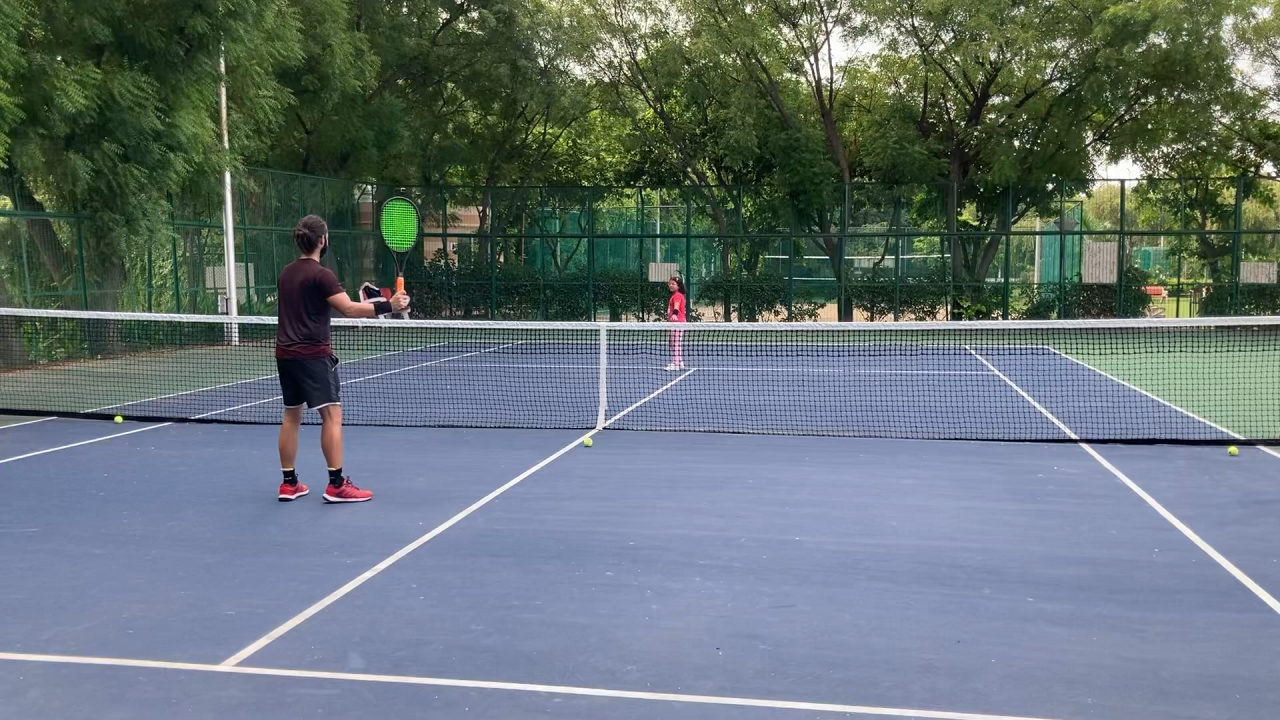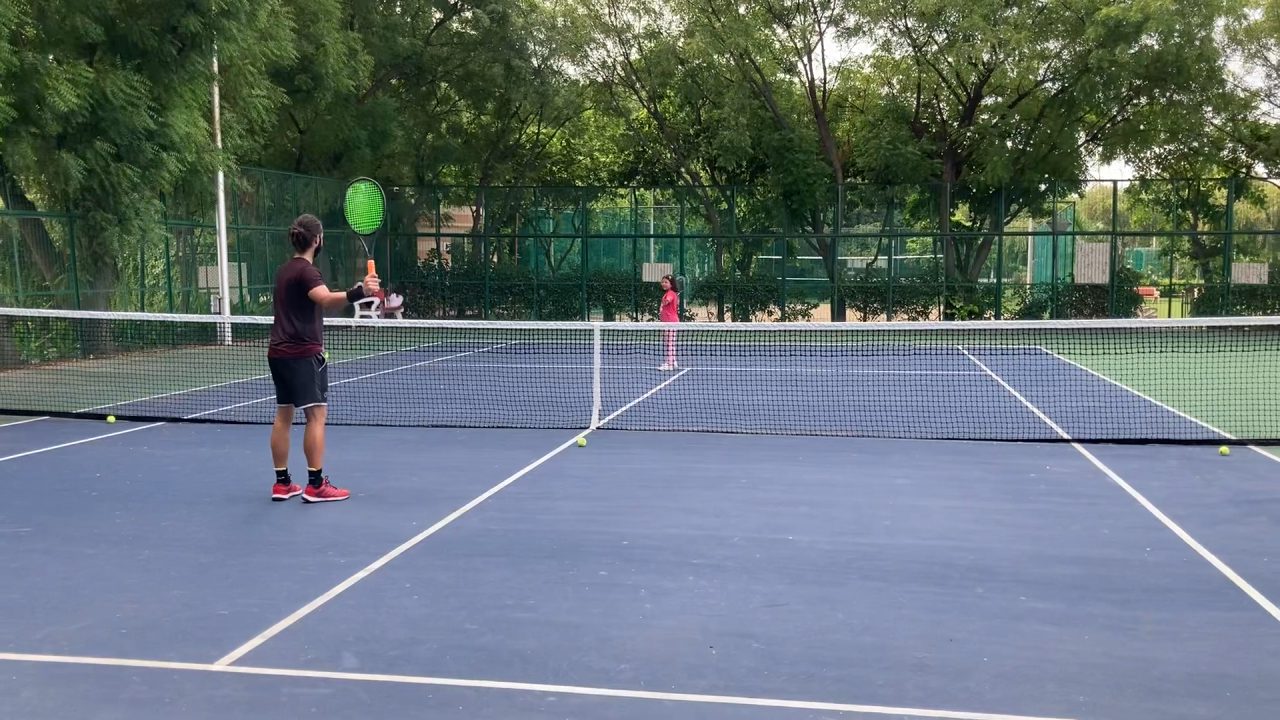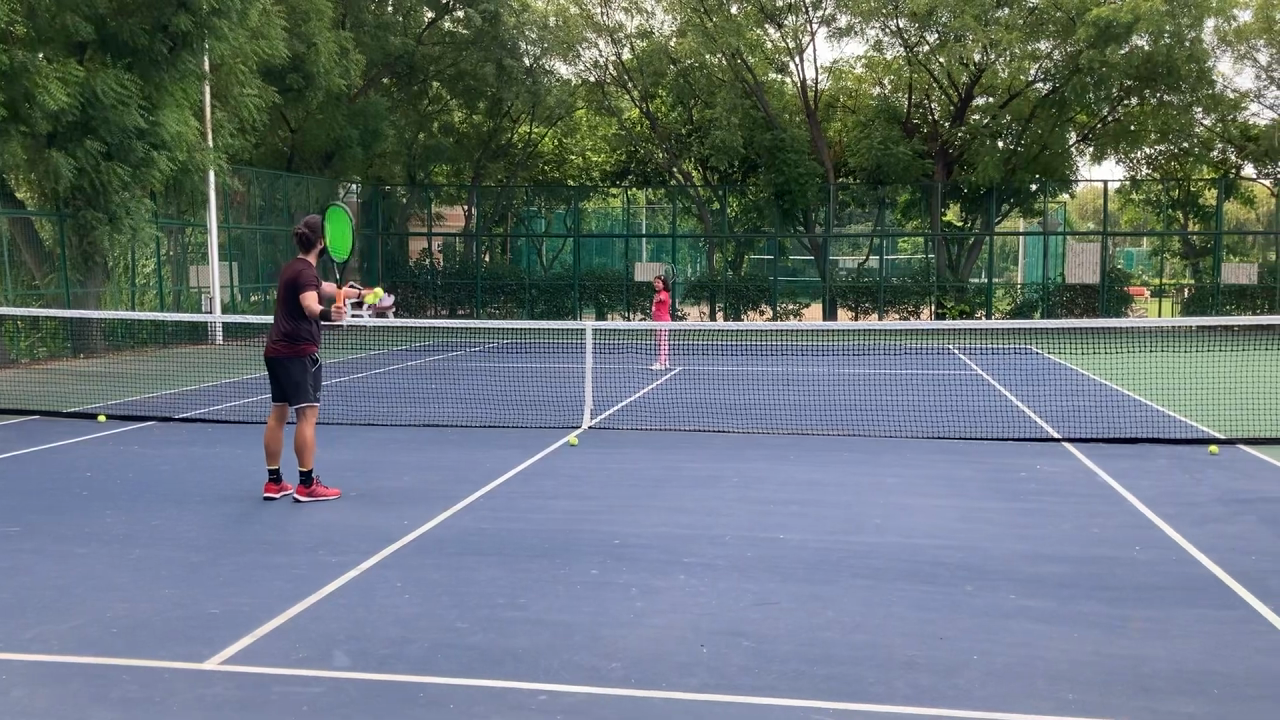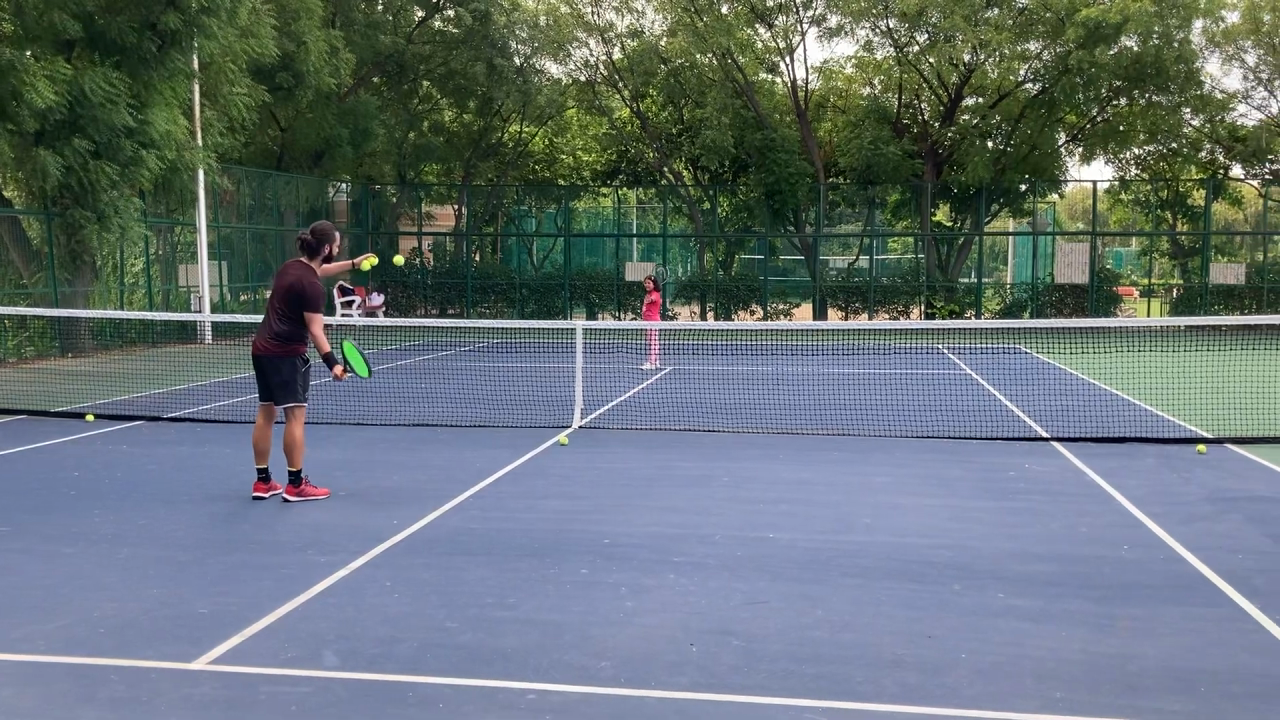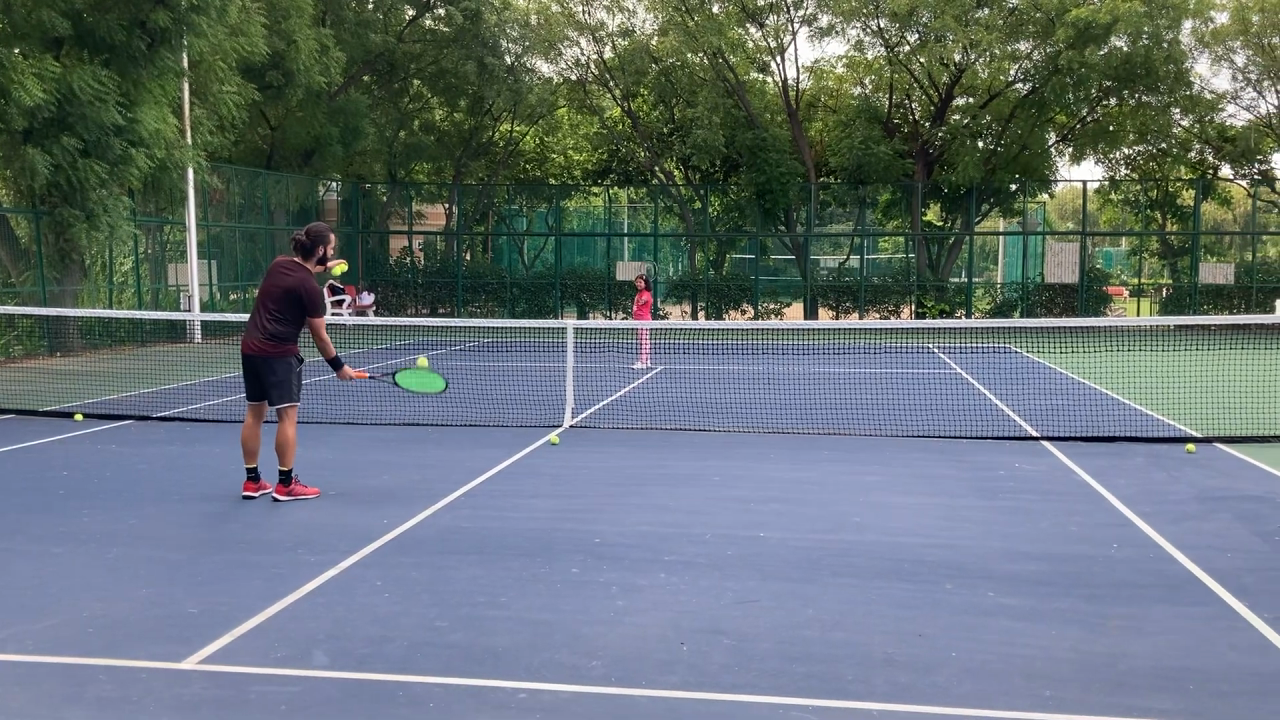
dt=0.3s
person 1, frame 1
left shoulder: (286, 273)
right shoulder: (321, 275)
right elbow: (349, 309)
right wrist: (387, 306)
left hip: (286, 353)
right hip: (313, 354)
left knee: (291, 416)
right knee: (332, 416)
left ankle: (289, 484)
right ankle: (337, 484)
person 1, frame 2
left shoulder: (285, 269)
right shoulder: (306, 271)
right elbow: (326, 299)
right wrist: (360, 292)
left hip: (279, 351)
right hip: (303, 353)
left knee: (283, 415)
right knee: (316, 416)
left ankle: (282, 483)
right ankle: (316, 485)
person 1, frame 3
left shoulder: (296, 267)
right shoulder: (305, 273)
left elbow: (323, 287)
right elbow: (310, 307)
left wrist: (351, 292)
right wrist: (328, 313)
left hip: (277, 350)
right hip: (298, 353)
left knee: (278, 415)
right knee: (307, 416)
left ankle: (274, 482)
right ankle: (306, 485)
person 1, frame 4
left shoulder: (292, 266)
right shoulder: (311, 285)
left elbow: (319, 271)
right elbow: (316, 331)
left wrist: (354, 263)
right wrist: (333, 363)
left hip: (263, 349)
right hip: (287, 353)
left knee: (265, 414)
right knee: (295, 416)
left ankle: (262, 482)
right ankle: (296, 484)
person 1, frame 5
left shoulder: (278, 264)
right shoulder: (310, 288)
right elbow: (320, 336)
left wrist: (323, 267)
right wrist: (339, 366)
left hip: (251, 348)
right hip: (279, 354)
left knee: (254, 414)
right knee: (287, 416)
left ankle: (252, 480)
right ankle: (286, 484)
